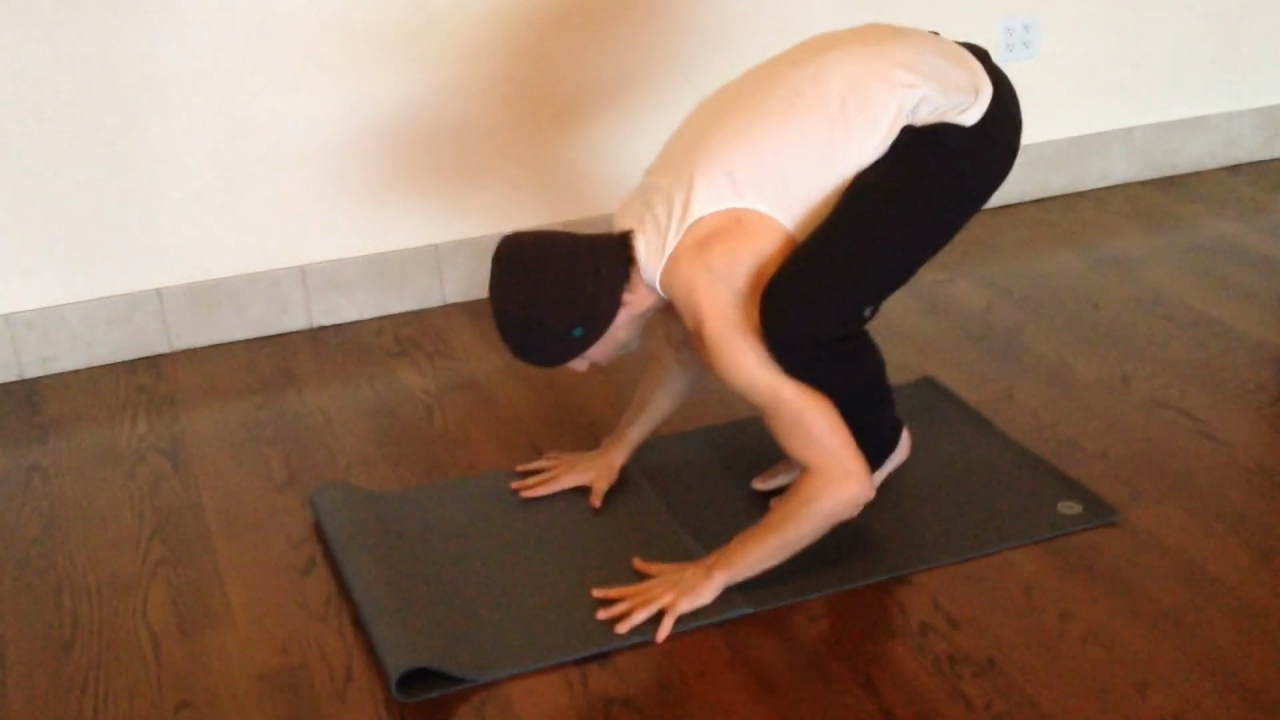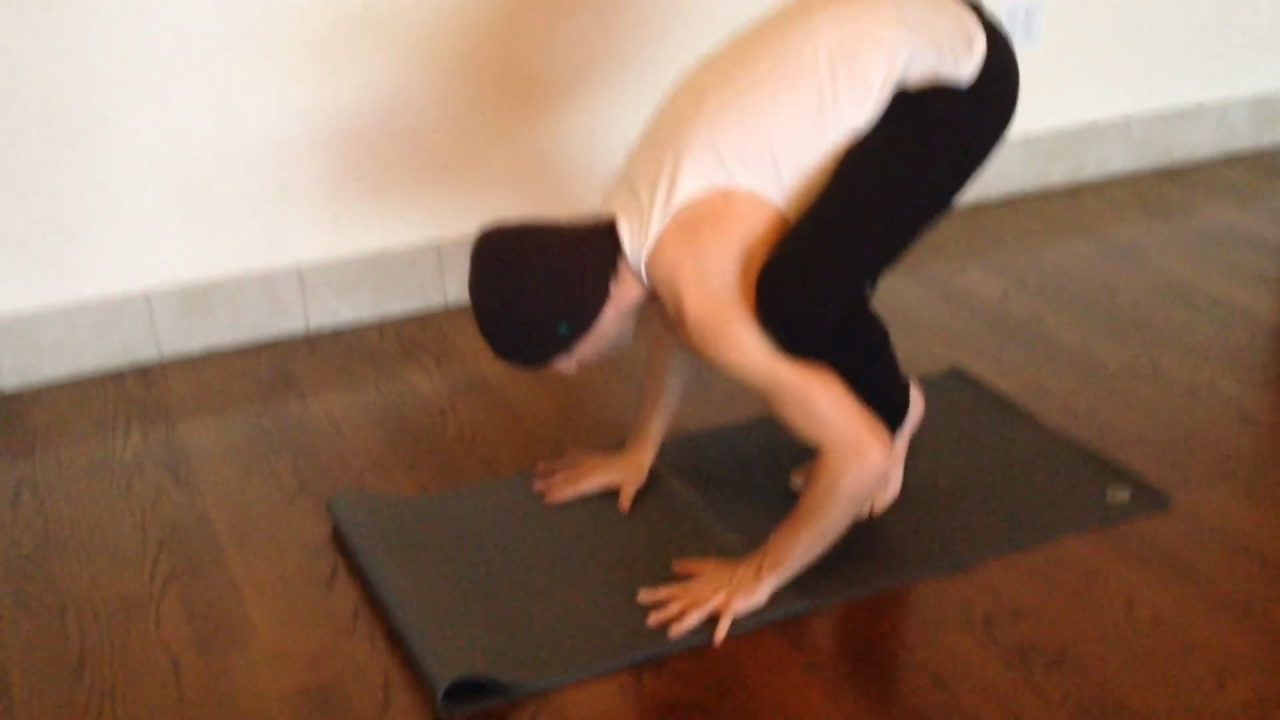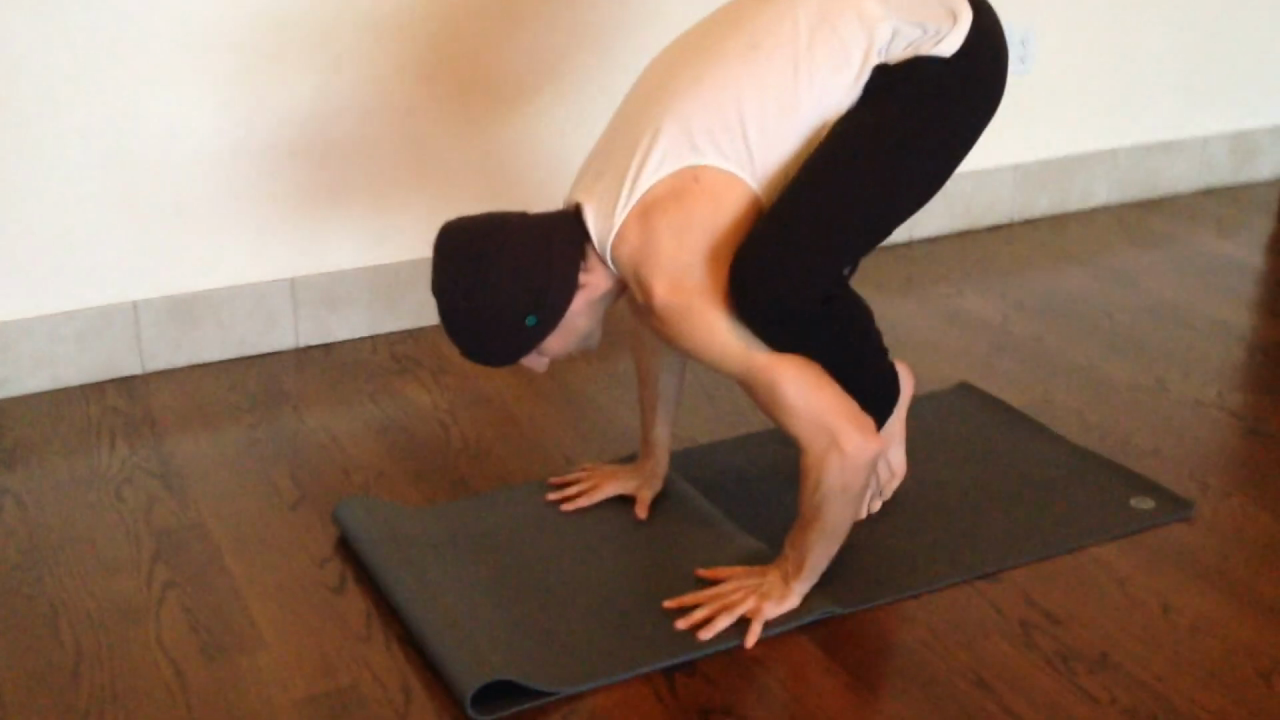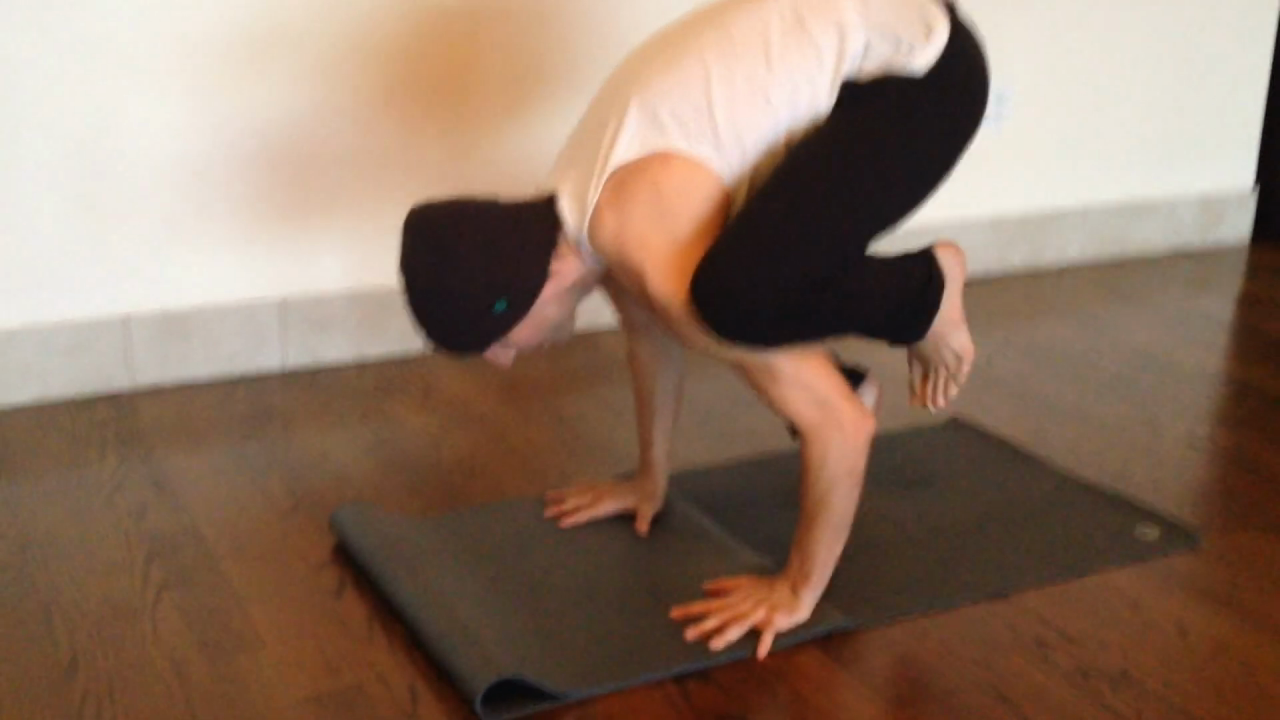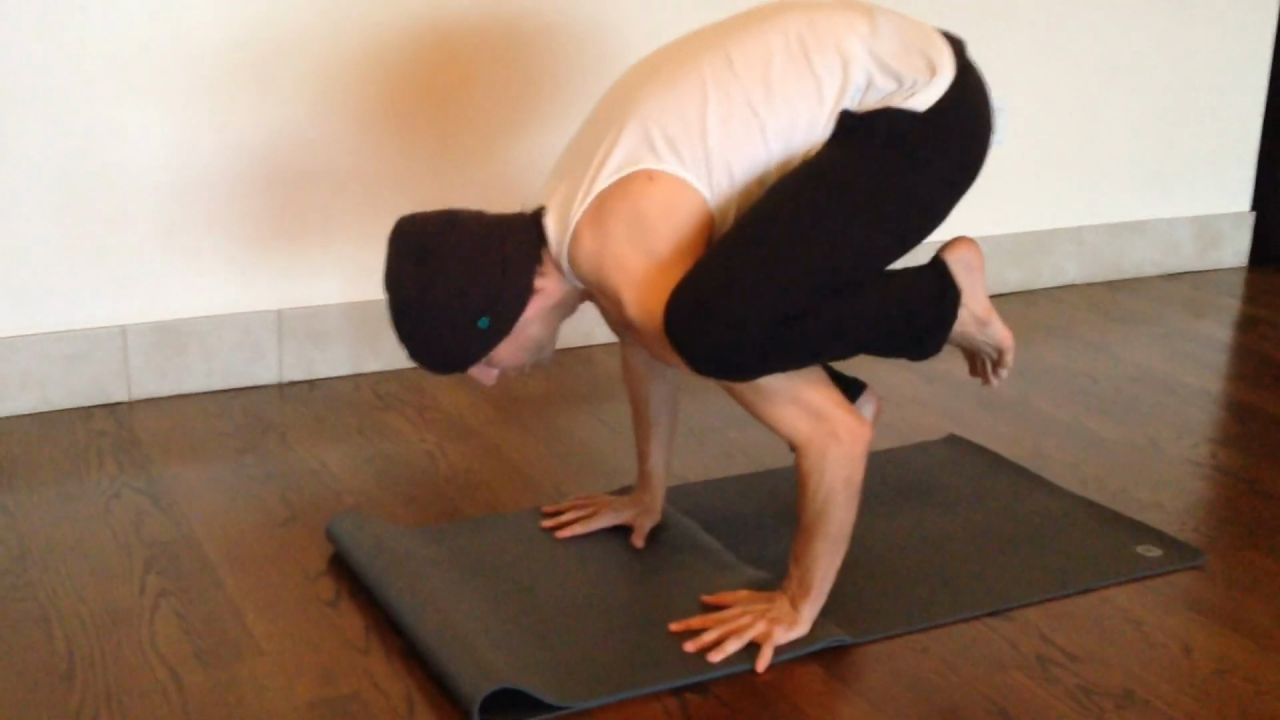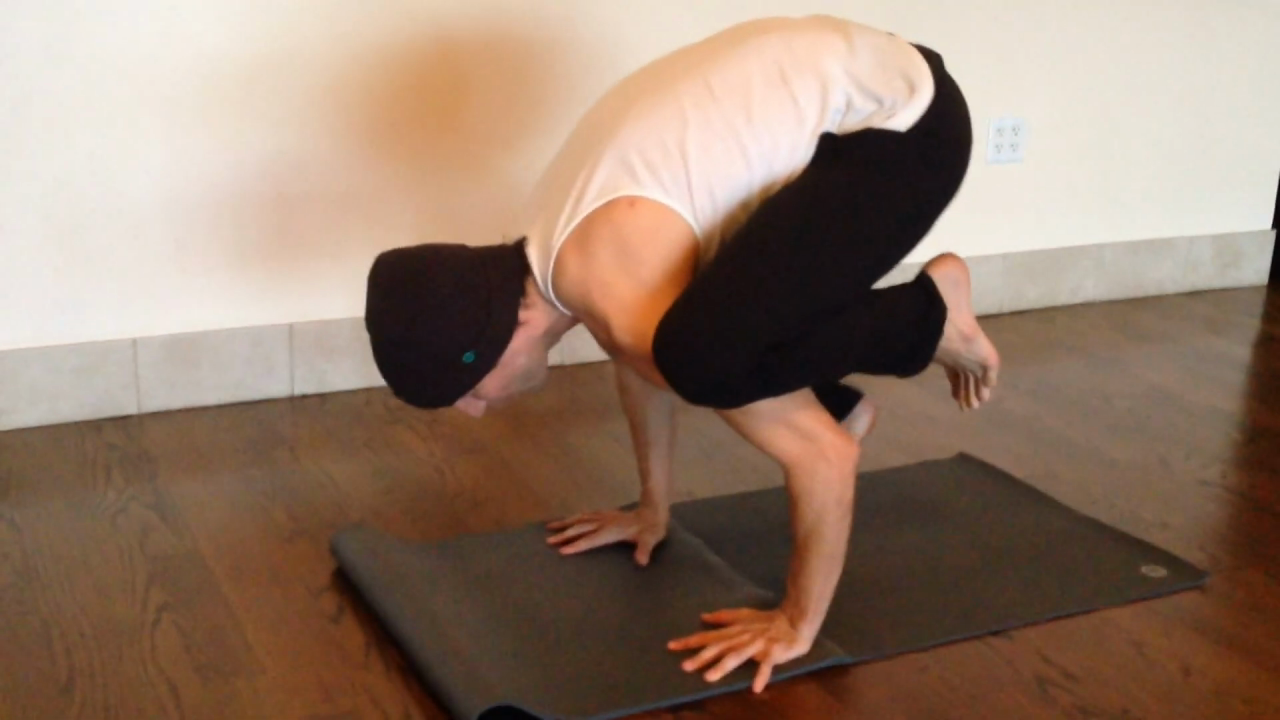
dt=0.5s
person 1, frame 1
left shoulder: (714, 297)
right shoulder: (641, 230)
left elbow: (846, 483)
right elbow: (684, 343)
left wrist: (710, 574)
right wrist: (613, 451)
left hip: (961, 115)
right hip: (893, 73)
left knee: (799, 316)
left ankle: (877, 444)
right ankle: (834, 429)
person 1, frame 2
left shoulder: (702, 288)
right shoulder: (631, 217)
left elbow: (865, 456)
left wrist: (760, 573)
right wrist: (641, 450)
left hip: (957, 67)
left knee: (800, 296)
left ankle: (890, 410)
right ankle: (869, 402)
person 1, frame 3
left shoulder: (671, 273)
right shoulder: (595, 209)
left elbow: (847, 443)
left wrist: (790, 578)
right wrist: (651, 461)
left knee: (775, 284)
left ankle: (879, 395)
right ankle: (861, 389)
person 1, frame 4
left shoulder: (652, 248)
right shoulder: (580, 206)
left elbow: (843, 424)
right elbow: (650, 329)
left wrist: (797, 590)
right wrist: (650, 480)
left hip: (923, 65)
left knee: (736, 296)
left ankle: (926, 296)
right ankle: (836, 377)
person 1, frame 5
left shoulder: (633, 271)
right shoulder: (567, 220)
left elbow: (837, 434)
right elbow: (647, 344)
left wrist: (798, 604)
right wrist: (648, 494)
left hip: (924, 102)
left knee: (714, 326)
left ankle: (940, 299)
right ankle: (838, 387)
person 1, frame 6
left shoulder: (621, 297)
right shoulder: (551, 244)
left elbow: (826, 456)
right elbow: (641, 359)
left wrist: (796, 624)
right wrist: (653, 509)
left hip: (905, 119)
left knee: (704, 353)
left ankle: (927, 316)
right ankle: (839, 398)
